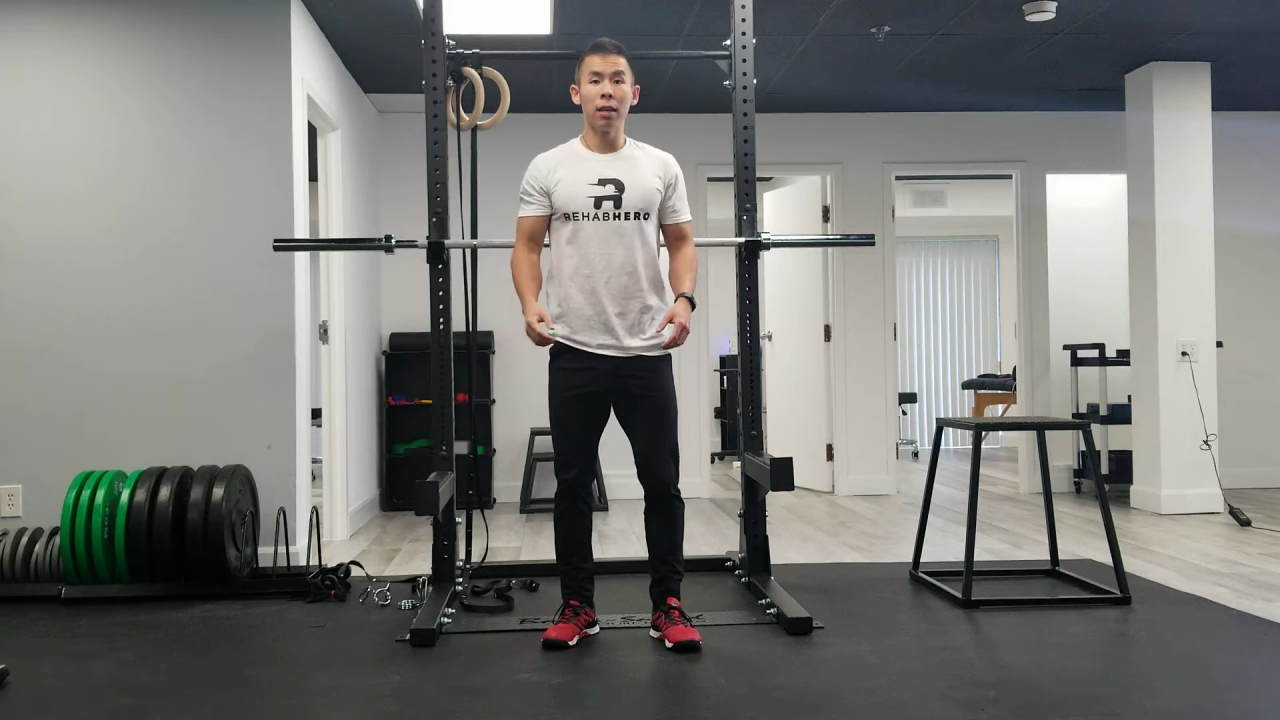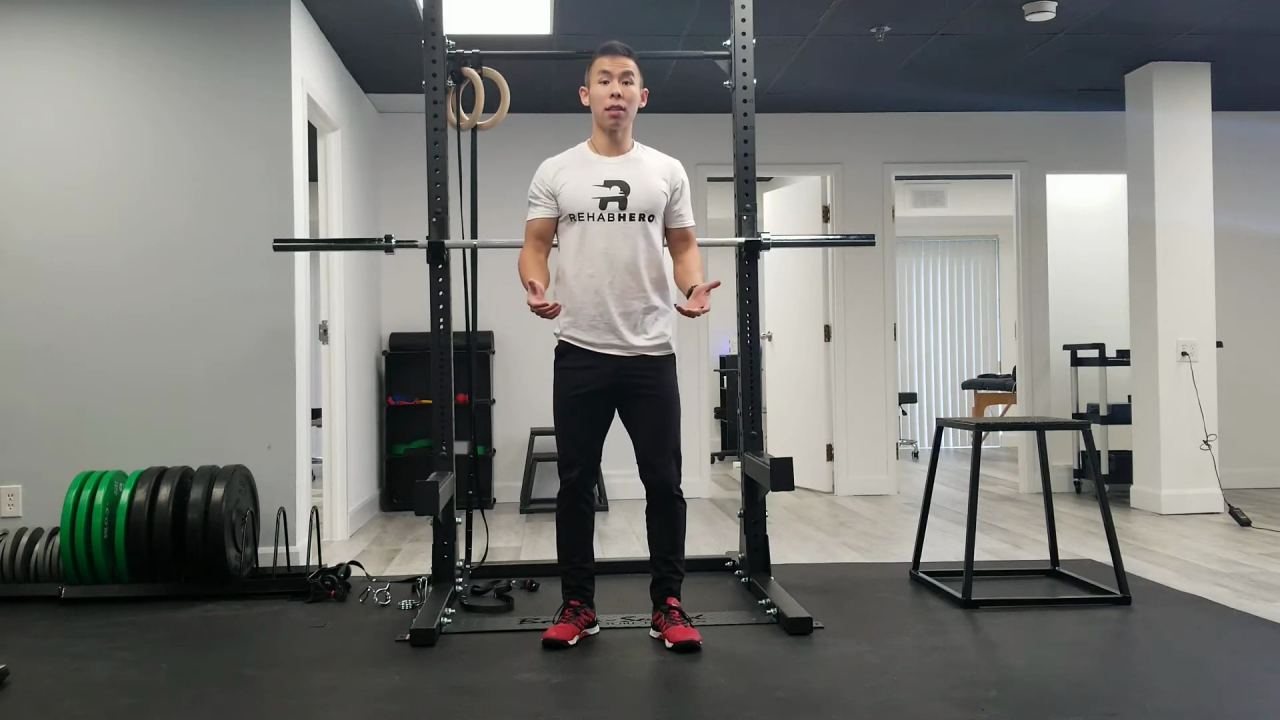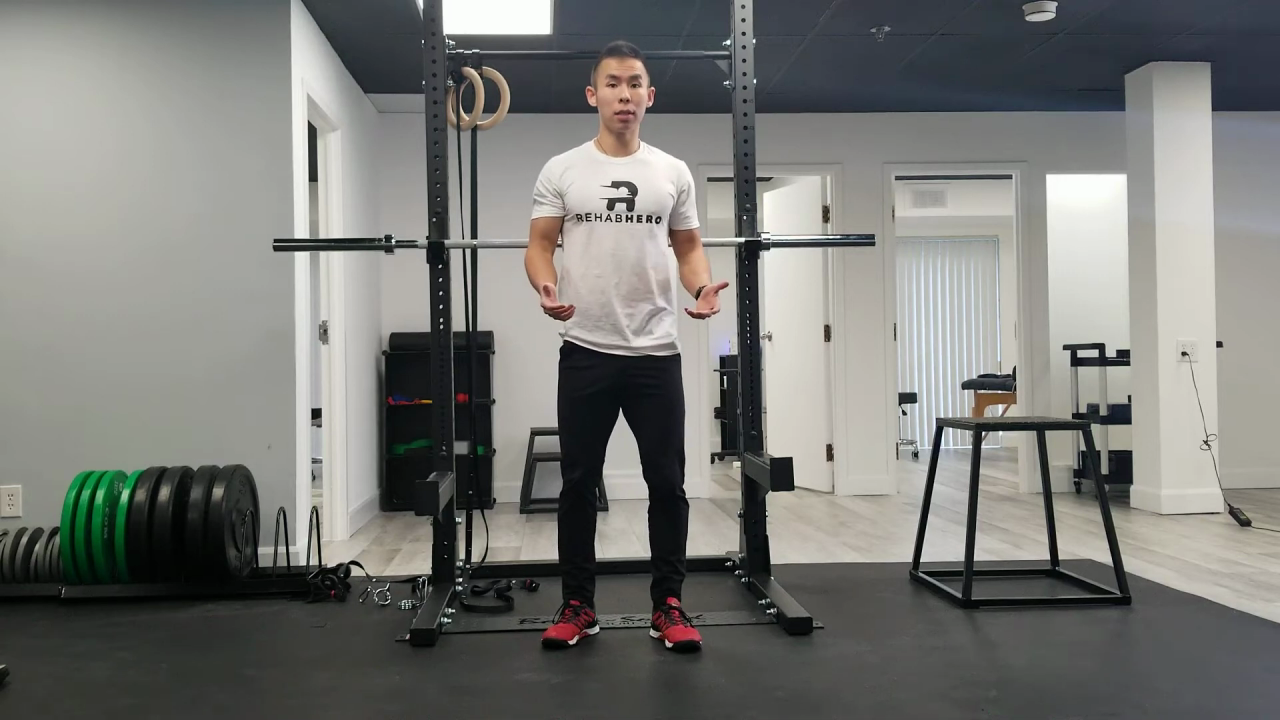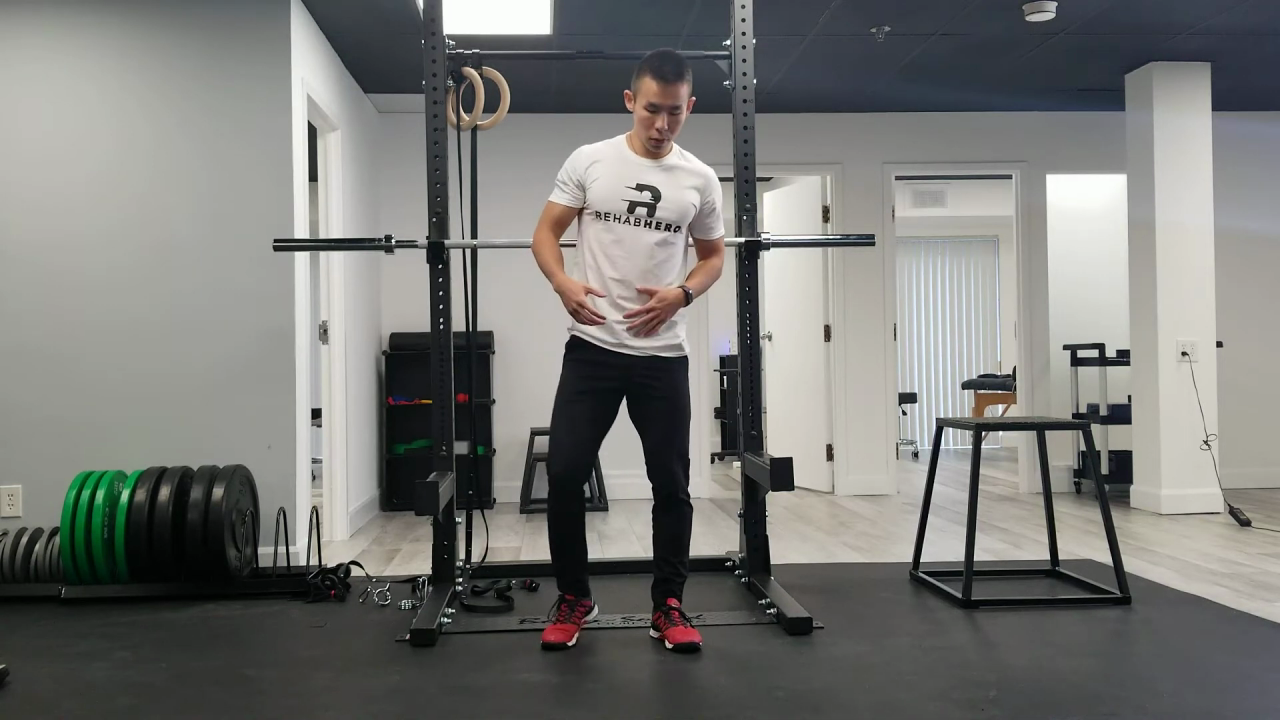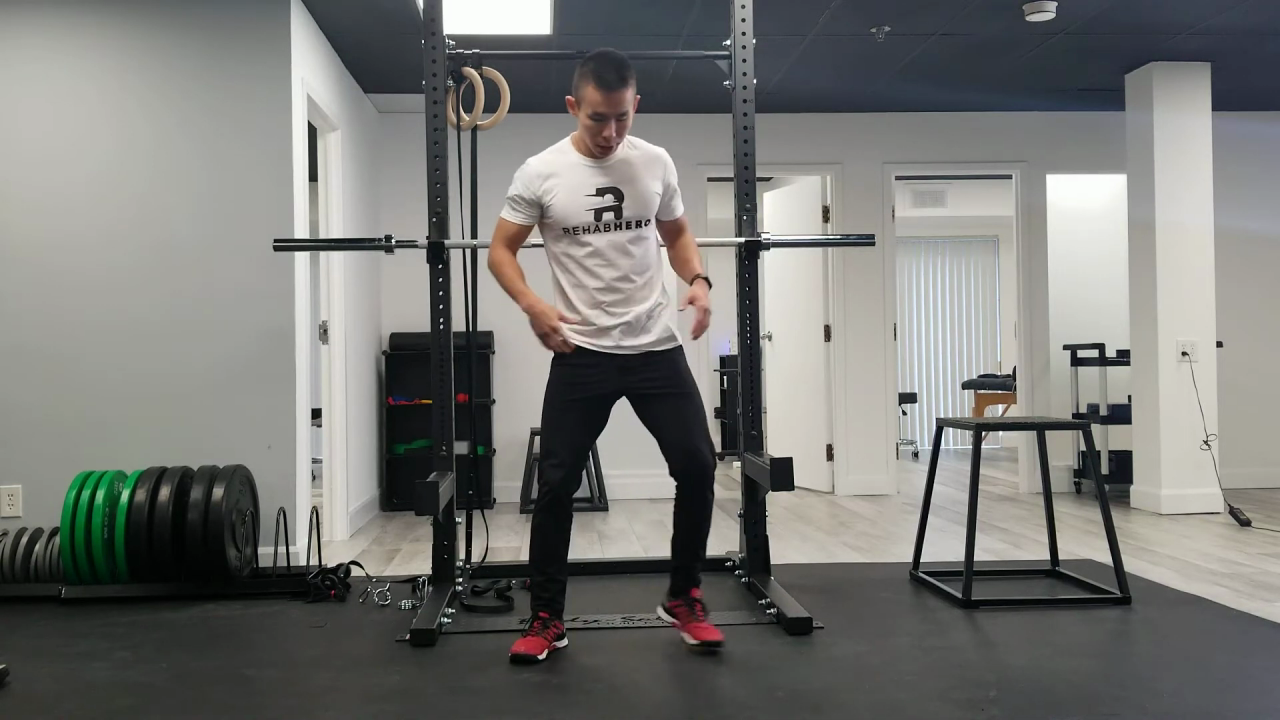
dt=0.5s
person 1, frame 1
left shoulder: (661, 166)
right shoulder: (547, 168)
left elbow: (680, 243)
right elbow: (527, 245)
left wrist: (683, 300)
right wrist: (531, 304)
left hip: (646, 353)
right hip: (575, 354)
left knee: (661, 482)
right knee: (573, 484)
left ankle: (667, 605)
right ankle: (577, 606)
person 1, frame 2
left shoulder: (667, 171)
right shoulder: (556, 171)
left elbow: (683, 245)
right elbow: (535, 244)
left wrist: (694, 287)
right wrist: (535, 286)
left hip: (650, 352)
right hip: (580, 352)
left knee: (664, 482)
right knee: (575, 484)
left ankle: (668, 606)
right ankle: (577, 605)
person 1, frame 3
left shoulder: (673, 172)
right shoulder: (561, 170)
left elbow: (688, 247)
right elbow: (539, 244)
left wrist: (704, 285)
right wrist: (544, 286)
left hip: (655, 353)
right hip: (585, 352)
left knee: (667, 482)
right knee: (578, 483)
left ankle: (668, 606)
right ankle: (577, 606)
person 1, frame 4
left shoulder: (700, 179)
right shoulder: (587, 161)
left elbow: (713, 255)
right elbow: (545, 232)
left wrist: (681, 293)
right wrist: (561, 282)
left hip: (662, 353)
right hip: (592, 347)
left knee: (671, 483)
right knee: (565, 472)
left ankle: (668, 606)
right ankle: (573, 599)
person 1, frame 5
left shoulder: (657, 163)
right shoulder: (538, 173)
left elbow: (677, 232)
right elbow: (502, 249)
left wrist: (697, 280)
right wrist: (534, 303)
left hip: (657, 347)
right hip: (580, 352)
left knee: (697, 467)
right knee: (556, 486)
left ankle: (684, 597)
right ankle: (545, 619)
